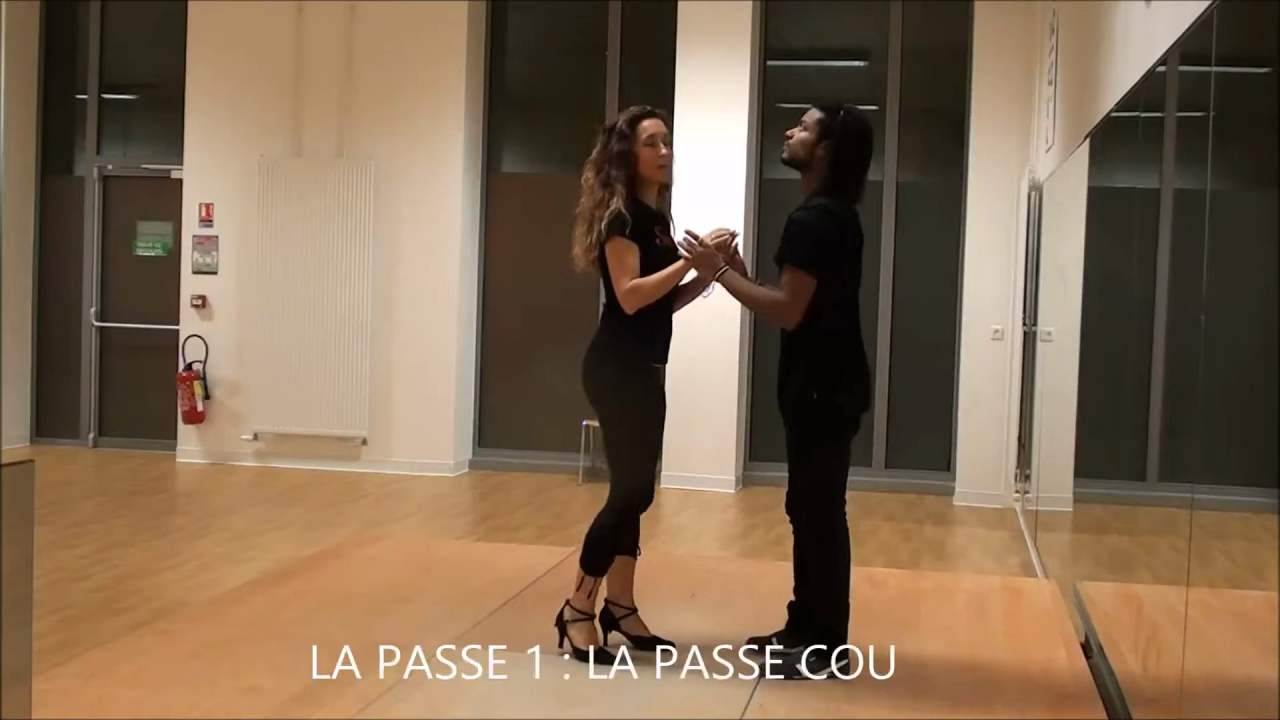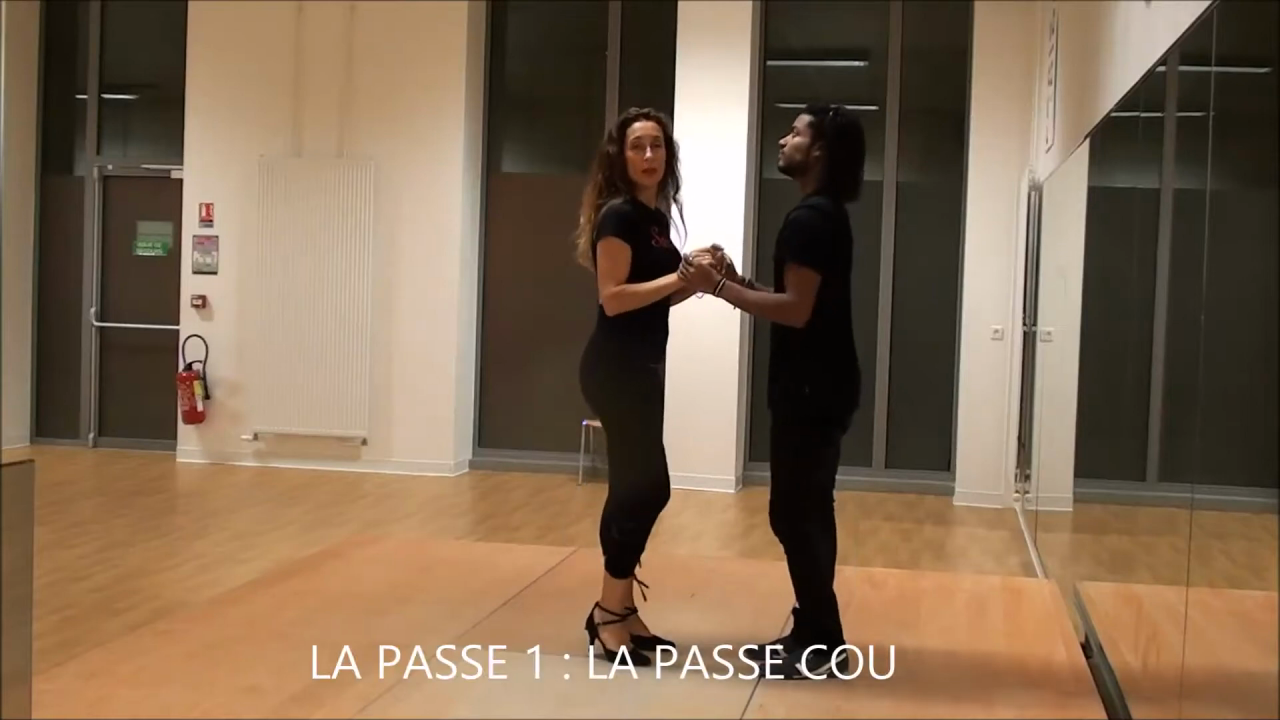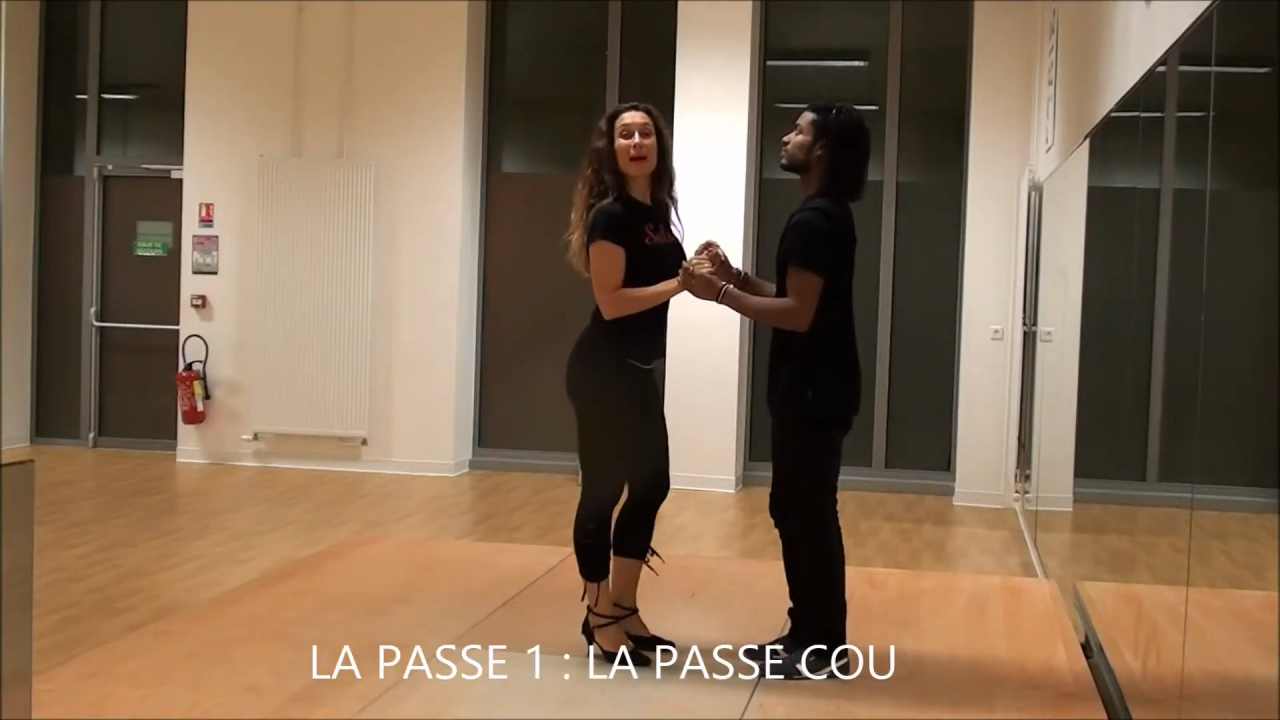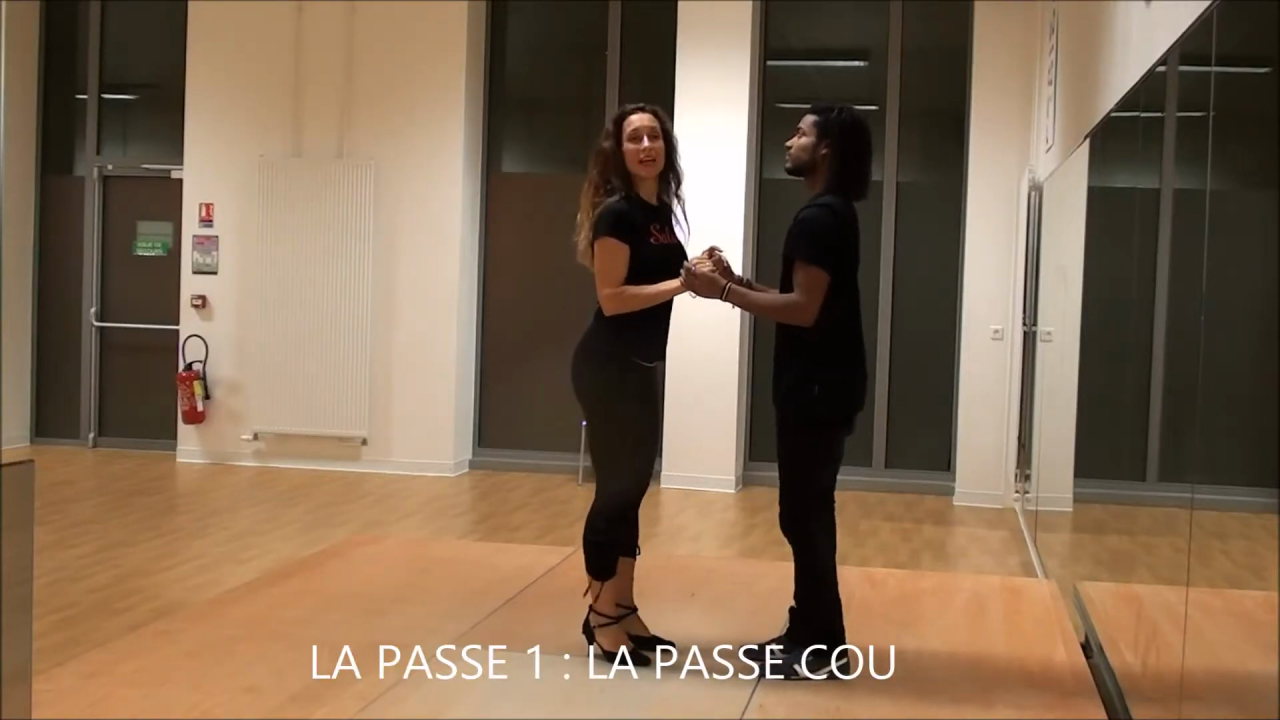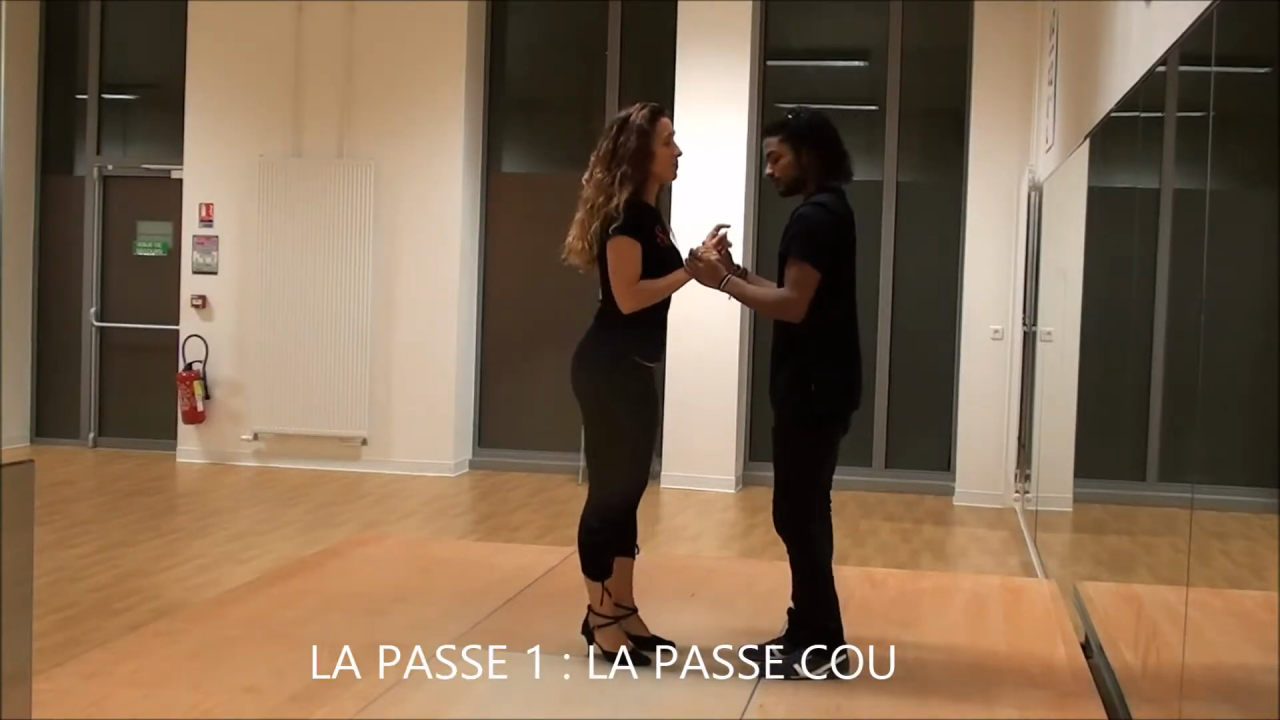
dt=1s
person 1, frame 1
left shoulder: (812, 219)
right shoulder: (836, 216)
left elbow: (789, 311)
left wrist: (719, 271)
right wrist: (738, 271)
left hip: (823, 389)
right hip: (823, 384)
left knee: (820, 513)
right knee: (807, 509)
left ankle: (827, 646)
right ankle: (804, 627)
person 1, frame 2
left shoulder: (808, 218)
right shoulder: (826, 216)
left elbow: (796, 310)
left wrist: (718, 288)
right wrist: (736, 280)
left hip: (811, 389)
right hip: (817, 387)
left knee: (793, 515)
right knee: (809, 511)
left ankle: (824, 644)
right ankle: (810, 632)
person 1, frame 3
left shoulder: (812, 220)
right shoulder: (828, 216)
left elbow: (798, 314)
left wrist: (719, 293)
right wrist: (736, 276)
left hip: (814, 391)
right hip: (809, 388)
left knee: (810, 515)
right knee: (793, 511)
left ankle: (823, 646)
right ankle: (807, 633)
person 1, frame 4
left shoulder: (819, 217)
right shoulder: (832, 214)
left elbow: (803, 308)
left wrist: (723, 291)
right wrist: (735, 281)
left hip: (817, 389)
right hip: (816, 386)
left knee: (805, 515)
right knee: (805, 513)
left ankle: (822, 645)
right ankle: (806, 633)
person 1, frame 5
left shoulder: (813, 216)
right shoulder: (830, 212)
left elbow: (792, 306)
left wrist: (721, 281)
right wrist: (734, 271)
left hip: (813, 388)
right hip: (819, 385)
left knee: (796, 514)
right knee: (806, 511)
left ankle: (823, 644)
right ankle: (806, 633)
person 2, frame 1
left shoulder: (656, 217)
right shoulder: (621, 215)
right elbow: (631, 296)
left wrist: (709, 273)
right wrist: (690, 259)
left hip: (644, 367)
right hip: (617, 366)
left knee: (634, 489)
right knee: (633, 487)
left ankle: (619, 608)
right ankle: (577, 609)
person 2, frame 2
left shoulder: (657, 216)
right shoulder: (618, 215)
right elbow: (613, 298)
right wrist: (680, 277)
left hip: (641, 367)
right hip: (614, 367)
left knee: (632, 488)
right knee: (648, 486)
left ankle: (623, 610)
right ankle: (607, 612)
person 2, frame 3
left shoulder: (657, 210)
right shoulder: (610, 214)
right elbow: (610, 302)
right wrist: (682, 283)
left hip: (639, 369)
right hip: (603, 369)
left knee: (652, 485)
right knee: (604, 489)
left ankle: (624, 607)
right ankle: (600, 615)
person 2, frame 4
left shoulder: (661, 211)
right shoulder: (617, 212)
right elbow: (612, 298)
left wrist: (698, 274)
right wrist: (682, 283)
left hip: (638, 367)
right hip: (607, 366)
left knee: (632, 487)
right knee: (615, 487)
left ankle: (623, 610)
right ankle: (601, 618)
person 2, frame 5
left shoulder: (648, 214)
right shoulder: (625, 213)
right elbow: (628, 297)
right wrist: (692, 270)
left hip: (634, 368)
right hip: (607, 368)
left knee: (630, 487)
right knee: (609, 489)
left ankle: (622, 609)
right ankle: (600, 617)
